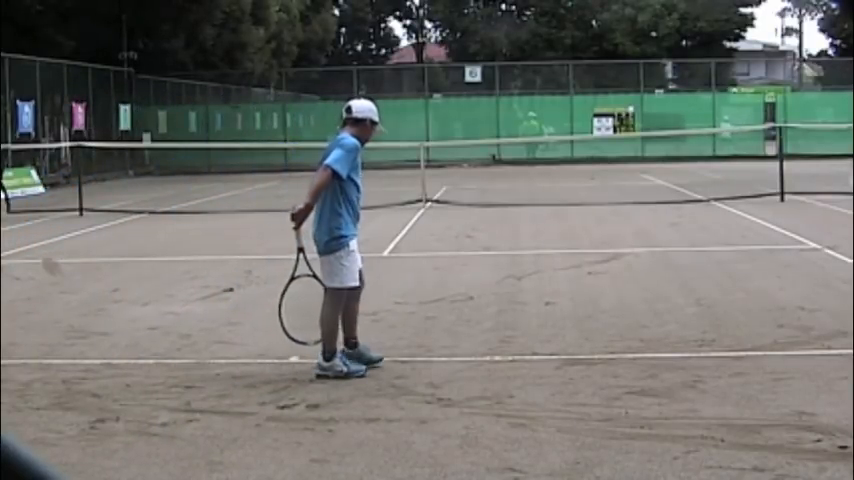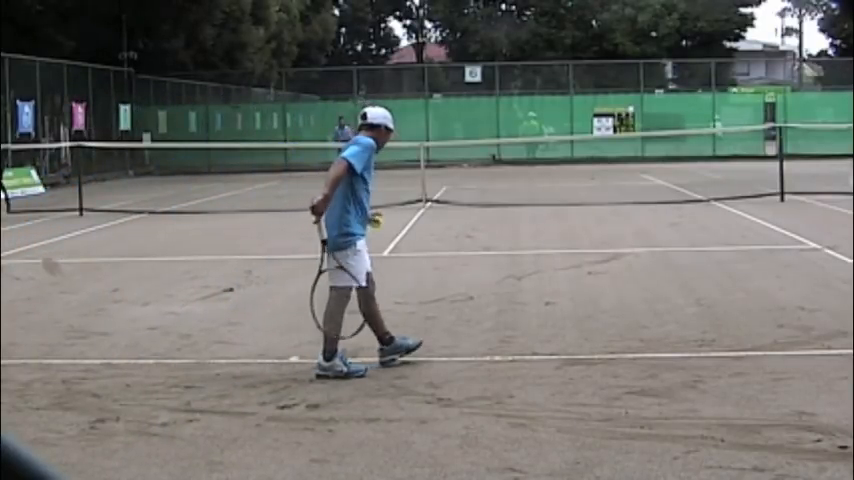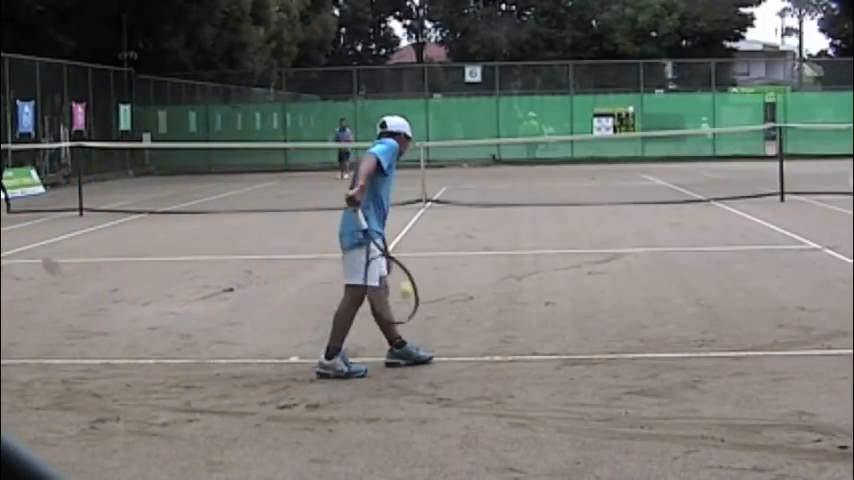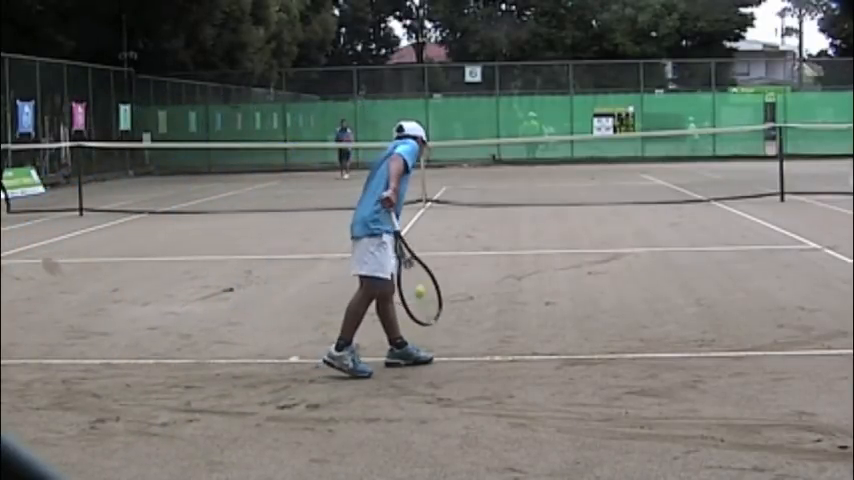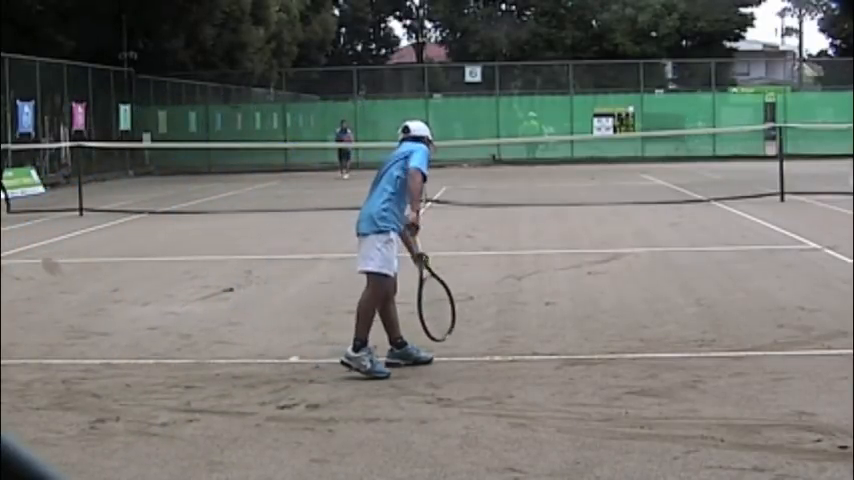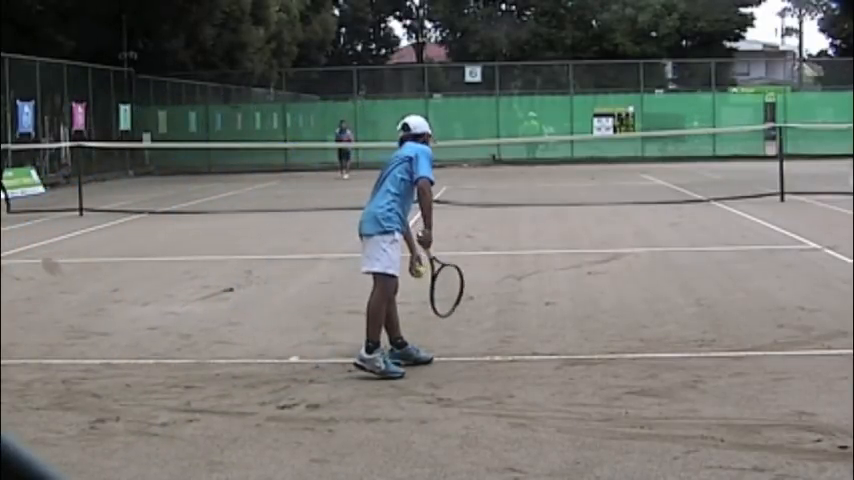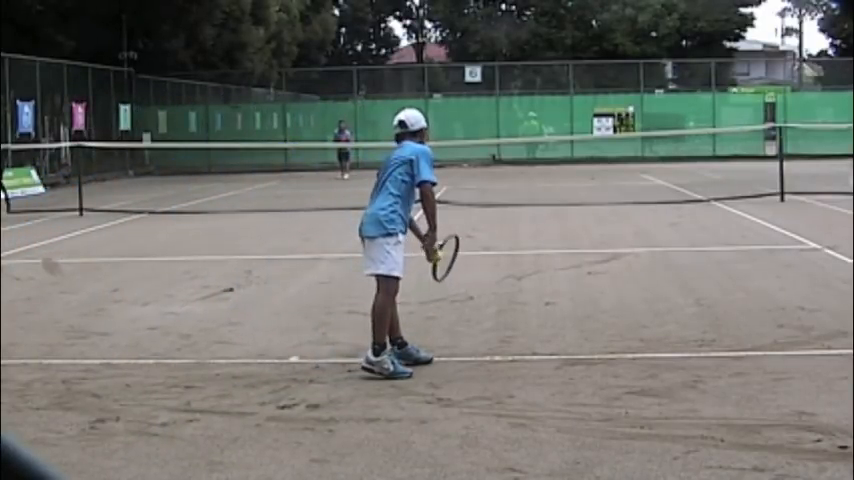
dt=0.2s
person 1, frame 1
left shoulder: (341, 144)
right shoulder: (349, 144)
left elbow: (326, 178)
right elbow: (324, 174)
right wrist: (307, 207)
left hip: (338, 232)
right hip: (338, 234)
left knee: (355, 285)
right knee: (337, 294)
left ankle: (352, 347)
right ankle: (329, 361)
person 1, frame 2
left shoulder: (358, 148)
right shoulder: (364, 144)
right elbow: (338, 166)
right wrist: (325, 196)
left hip: (349, 232)
right hip: (346, 234)
left knee: (367, 287)
right knee: (341, 293)
left ankle: (387, 344)
right ankle: (329, 360)
person 1, frame 3
left shoulder: (381, 151)
right shoulder: (388, 146)
right elbow: (368, 161)
right wrist: (359, 187)
left hip: (364, 231)
right hip: (362, 232)
left knee: (378, 291)
right knee: (355, 293)
left ankle: (398, 348)
right ankle: (331, 359)
person 1, frame 4
left shoulder: (394, 152)
right shoulder: (408, 145)
right elbow: (398, 162)
right wrist: (392, 190)
left hip: (374, 226)
right hip: (373, 226)
left knee: (386, 289)
right knee: (370, 288)
left ankle: (398, 347)
right ankle: (341, 350)
person 1, frame 5
left shoulder: (399, 156)
right shoulder: (419, 149)
right elbow: (415, 176)
left wrist: (413, 248)
right wrist: (415, 212)
left hip: (379, 223)
right hip: (379, 224)
left knee: (388, 288)
right knee: (377, 285)
left ankle: (398, 347)
right ankle: (357, 351)
person 1, frame 6
left shoulder: (400, 156)
right shoulder: (421, 151)
right elbow: (423, 187)
left wrist: (413, 253)
right wrist: (428, 229)
left hip: (377, 223)
right hip: (383, 225)
left knee: (389, 288)
right knee: (383, 286)
left ankle: (398, 348)
right ankle: (370, 353)
person 1, frame 7
left shoulder: (395, 155)
right shoulder: (420, 151)
right elbow: (427, 192)
left wrist: (421, 237)
right wrist: (433, 230)
left hip: (375, 224)
right hip: (385, 227)
left knee: (390, 289)
right knee: (387, 288)
left ankle: (398, 347)
right ankle: (377, 355)
